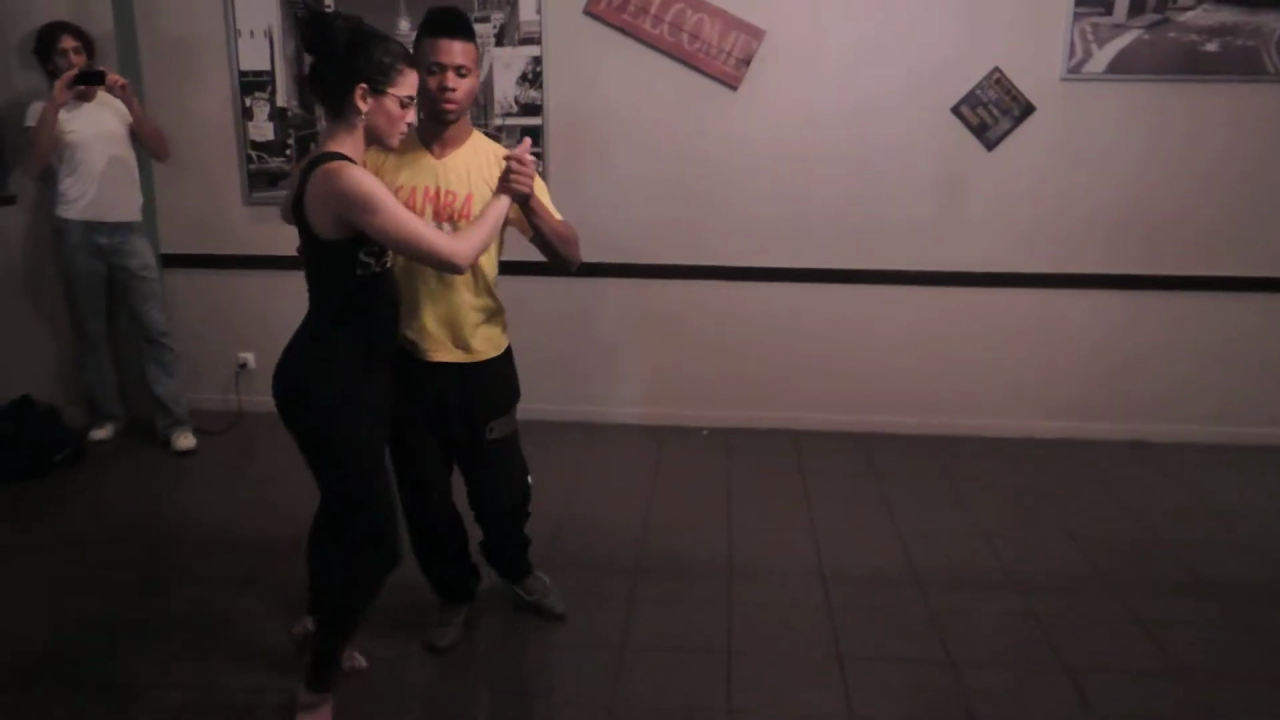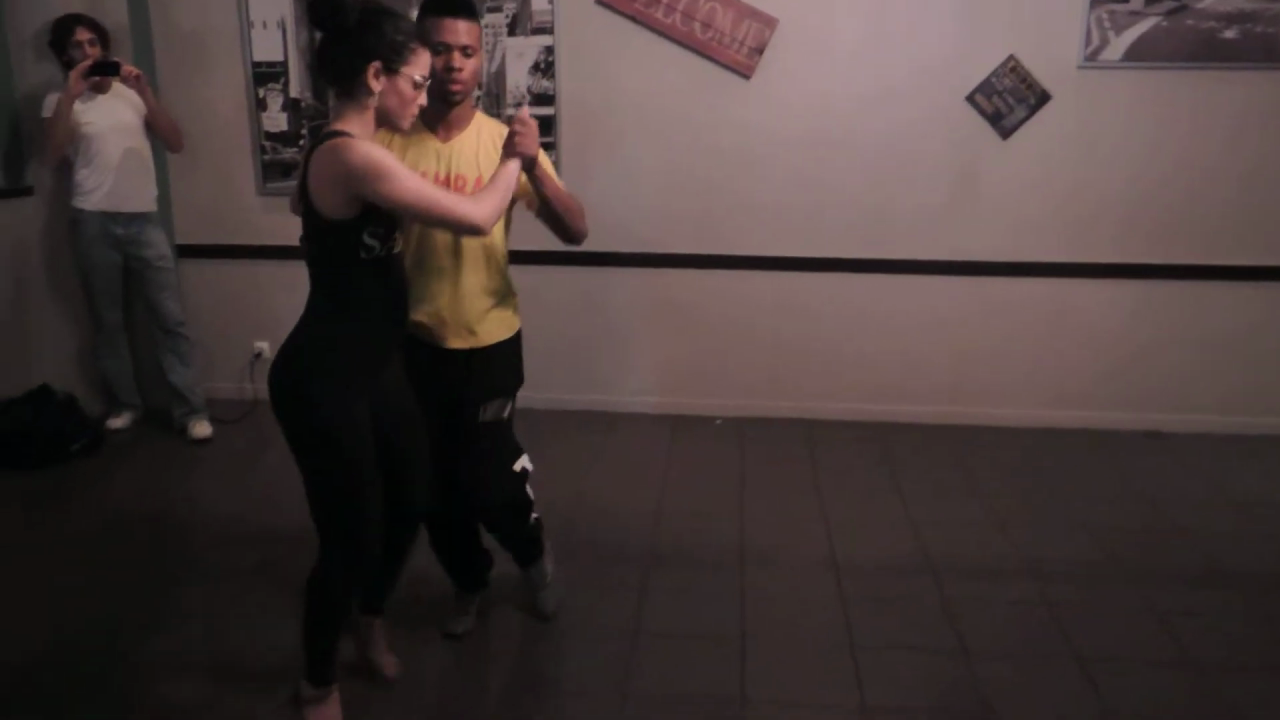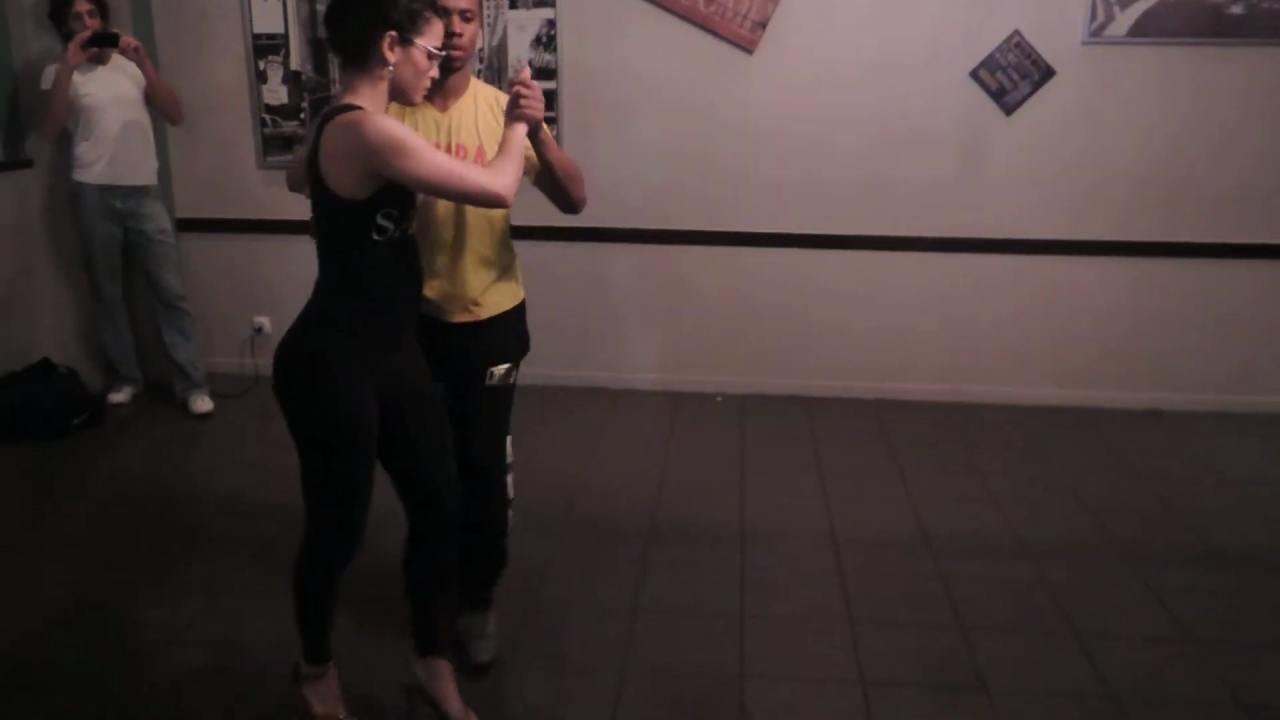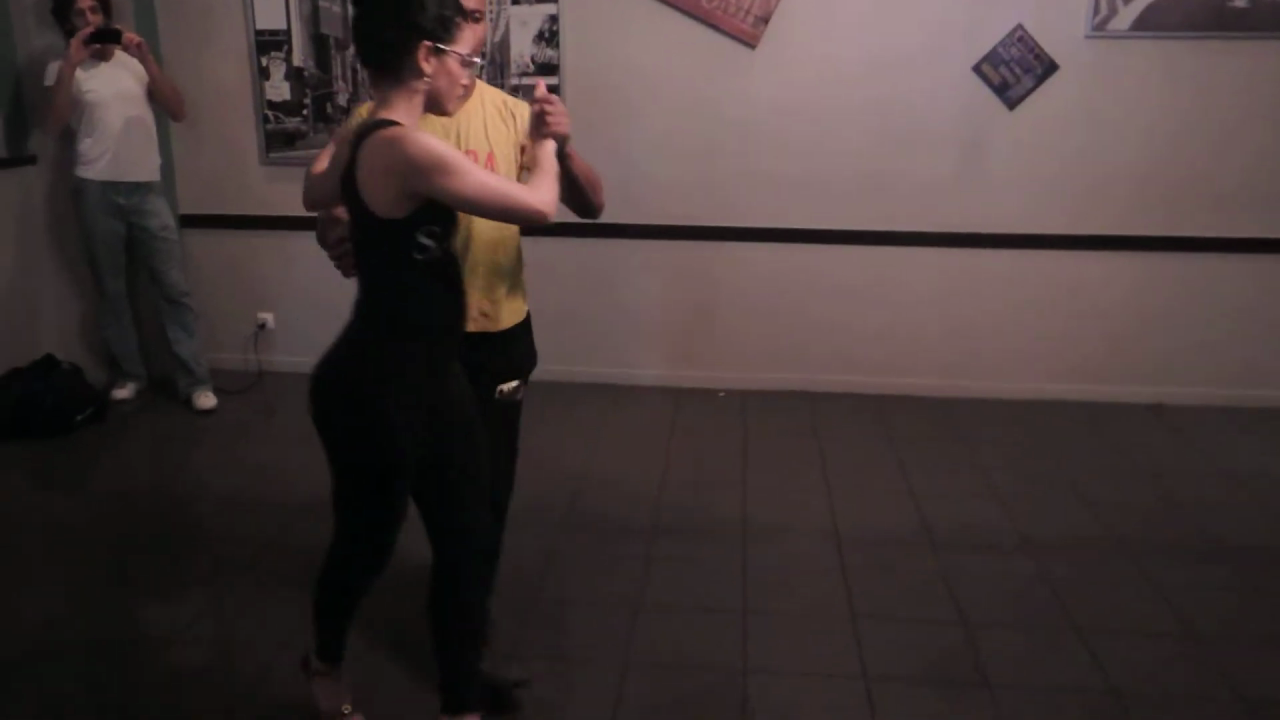
dt=0.2s
person 1, frame 1
left shoulder: (324, 171)
right shoulder: (345, 182)
right elbow: (455, 255)
right wrist: (505, 195)
left hip: (353, 373)
right hip: (326, 383)
left knee: (346, 512)
right knee: (376, 540)
left ankle: (319, 622)
person 1, frame 2
left shoulder: (336, 153)
right shoulder: (352, 156)
right elbow: (475, 217)
right wrist: (514, 158)
left hip: (376, 365)
right hip: (324, 377)
left knee: (405, 506)
right knee: (352, 539)
left ankle: (365, 614)
person 1, frame 3
left shoulder: (347, 127)
right shoulder: (366, 131)
left elbow: (304, 175)
right elbow: (497, 188)
right wrist: (518, 124)
left hip: (391, 353)
right hip: (330, 363)
left knee: (439, 508)
right knee: (338, 527)
left ankle: (433, 658)
person 1, frame 4
left shoulder: (368, 142)
right shoulder: (407, 148)
left elbow: (316, 192)
right elbow: (539, 205)
right wrist: (544, 140)
left hip: (433, 377)
right hip: (371, 386)
left knee: (470, 544)
right knee: (364, 545)
person 2, frame 1
left shoulder: (502, 165)
right shoulder: (380, 158)
left elbow: (569, 257)
left wrist: (530, 199)
left hip: (479, 361)
right hip: (403, 358)
left knee: (501, 490)
right knee: (423, 497)
left ankle: (518, 571)
right ankle: (454, 592)
person 2, frame 2
left shoulder: (506, 142)
right shoulder: (387, 140)
left elbow: (574, 230)
left wrist: (534, 162)
left hip: (487, 343)
right hip: (413, 341)
left knee: (492, 478)
right knee: (436, 481)
left ankle: (531, 553)
right ankle: (468, 581)
person 2, frame 3
left shoulder: (503, 108)
right shoulder: (383, 110)
left elbow: (573, 199)
left wrist: (538, 130)
left hip: (491, 318)
right hip: (415, 320)
left knee: (482, 463)
left ankle: (478, 599)
right ankle: (455, 580)
person 2, frame 4
left shoulder: (513, 116)
left elbow: (591, 206)
left wrist: (562, 144)
right wrist: (332, 226)
left hip: (497, 333)
left knee: (487, 487)
person 3, frame 1
left shoulder: (115, 100)
right shoulder: (44, 110)
left elbow: (161, 152)
right elbow: (34, 167)
left wrist: (130, 99)
right wrist: (54, 104)
left hip: (128, 228)
right hip: (77, 231)
left knee: (155, 327)
right knee: (90, 330)
left ankle: (174, 421)
right ankle: (106, 415)
person 3, frame 2
left shoulder: (131, 92)
right shoulder: (59, 102)
left elbow: (175, 143)
right elbow: (51, 157)
left wrist: (145, 92)
right wrist: (70, 96)
left hip: (144, 219)
right hip: (93, 222)
left knee: (170, 316)
right knee: (107, 320)
left ankle: (190, 410)
right ankle: (124, 404)
person 3, frame 3
left shoulder: (130, 65)
right shoulder: (59, 74)
left elbow: (175, 115)
right elbow: (50, 130)
left wrist: (144, 63)
right wrist: (67, 68)
left hip: (143, 192)
right hip: (93, 195)
left knee: (171, 290)
right knee: (108, 293)
left ankle: (192, 384)
right ankle: (125, 377)
person 3, frame 4
left shoulder: (133, 61)
right shoulder: (62, 69)
left elbow: (178, 111)
right elbow: (54, 127)
left wrist: (147, 59)
right wrist: (70, 64)
left hip: (146, 188)
right hip: (96, 191)
left knee: (174, 286)
right knee: (111, 290)
left ankle: (195, 380)
right ankle: (129, 373)
